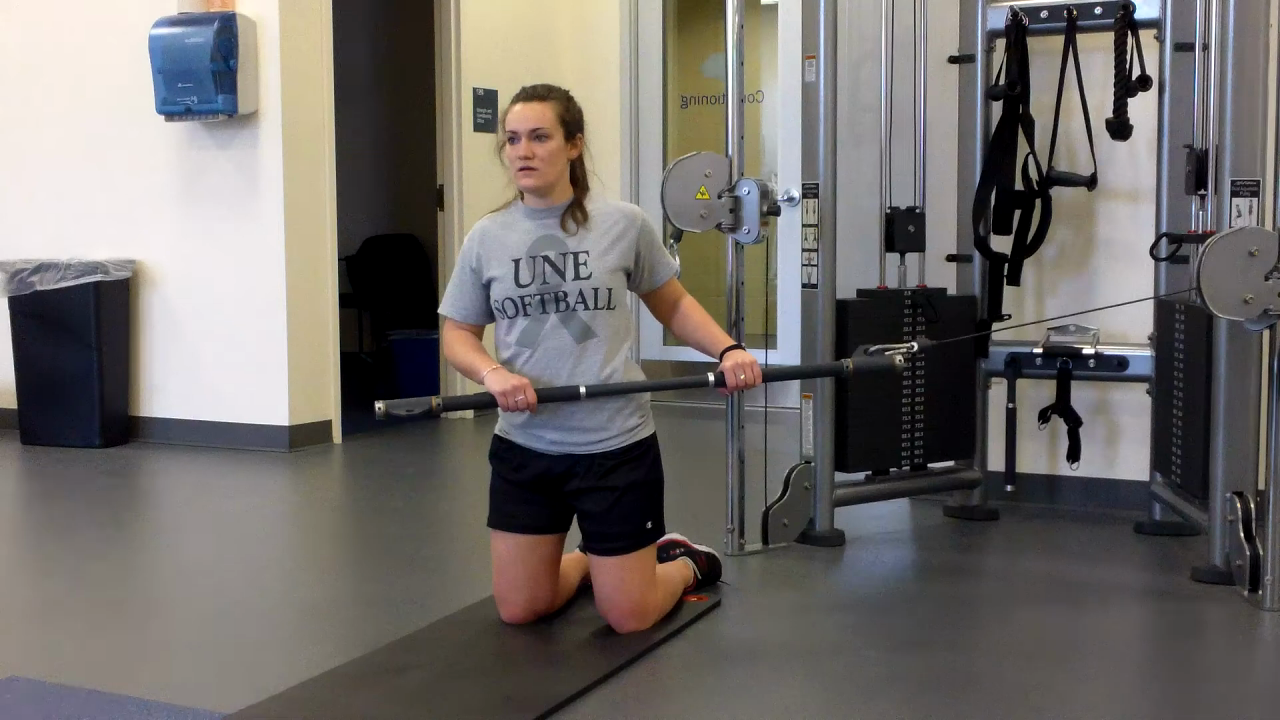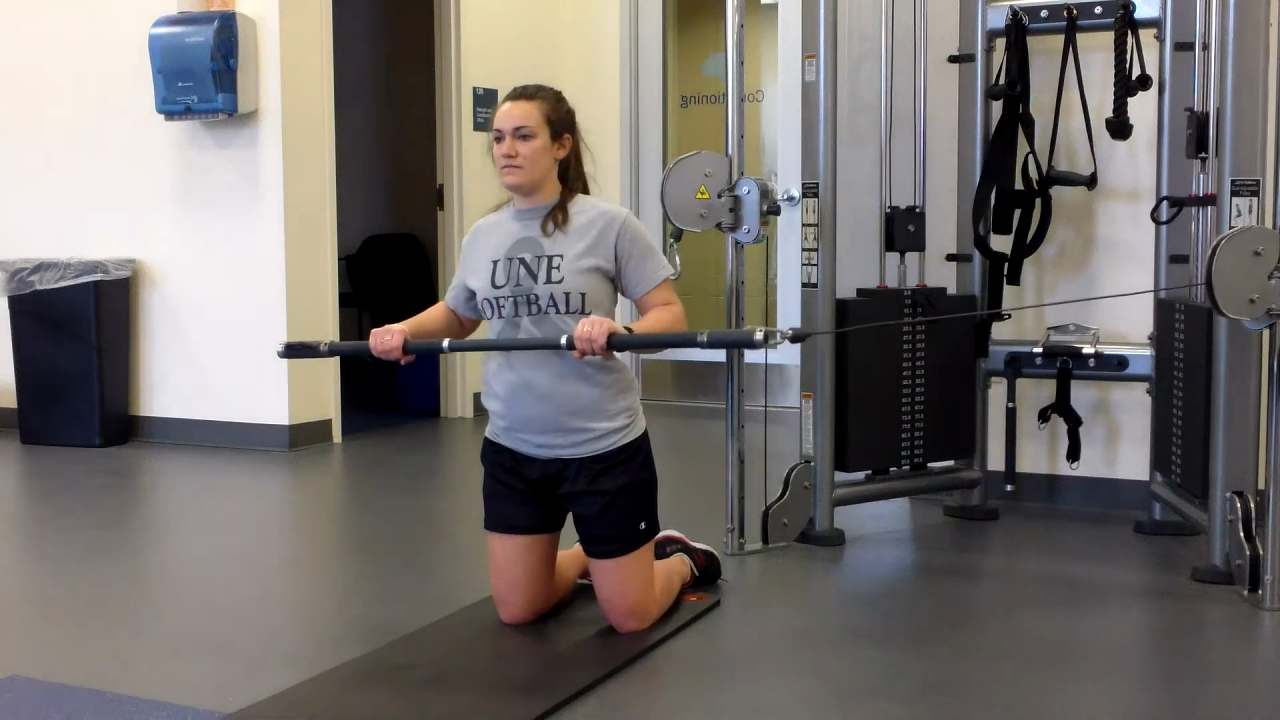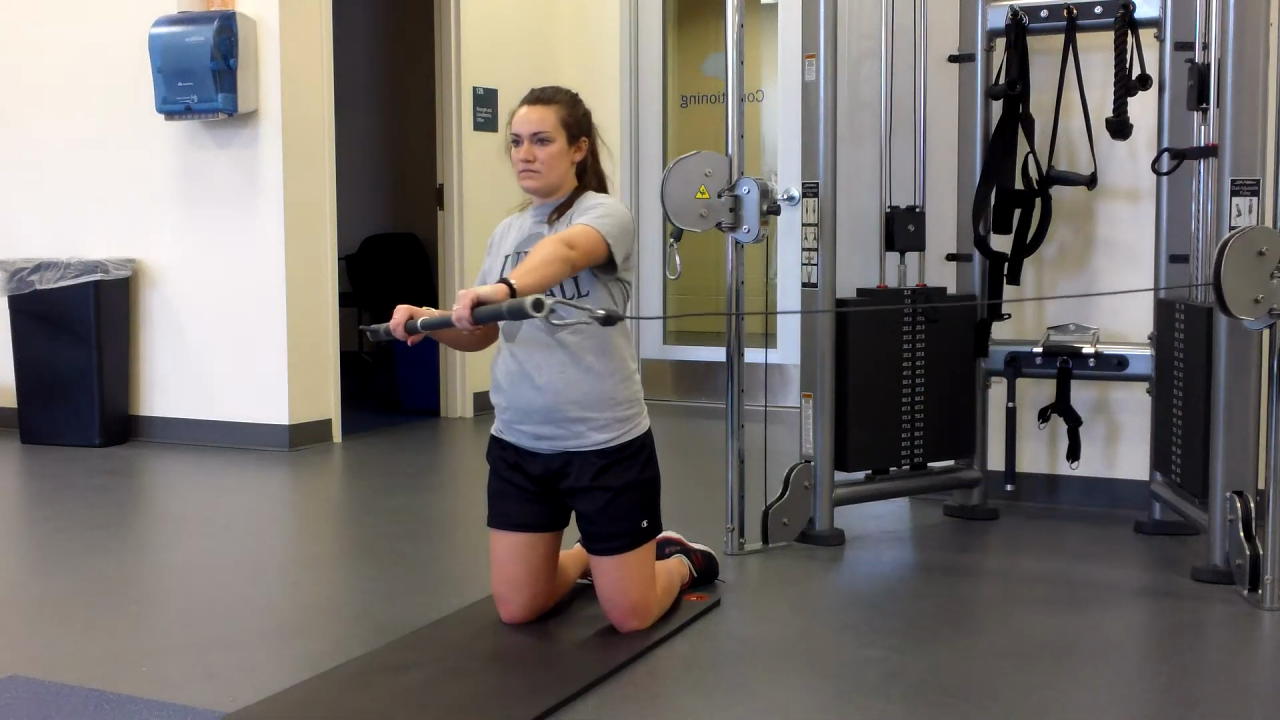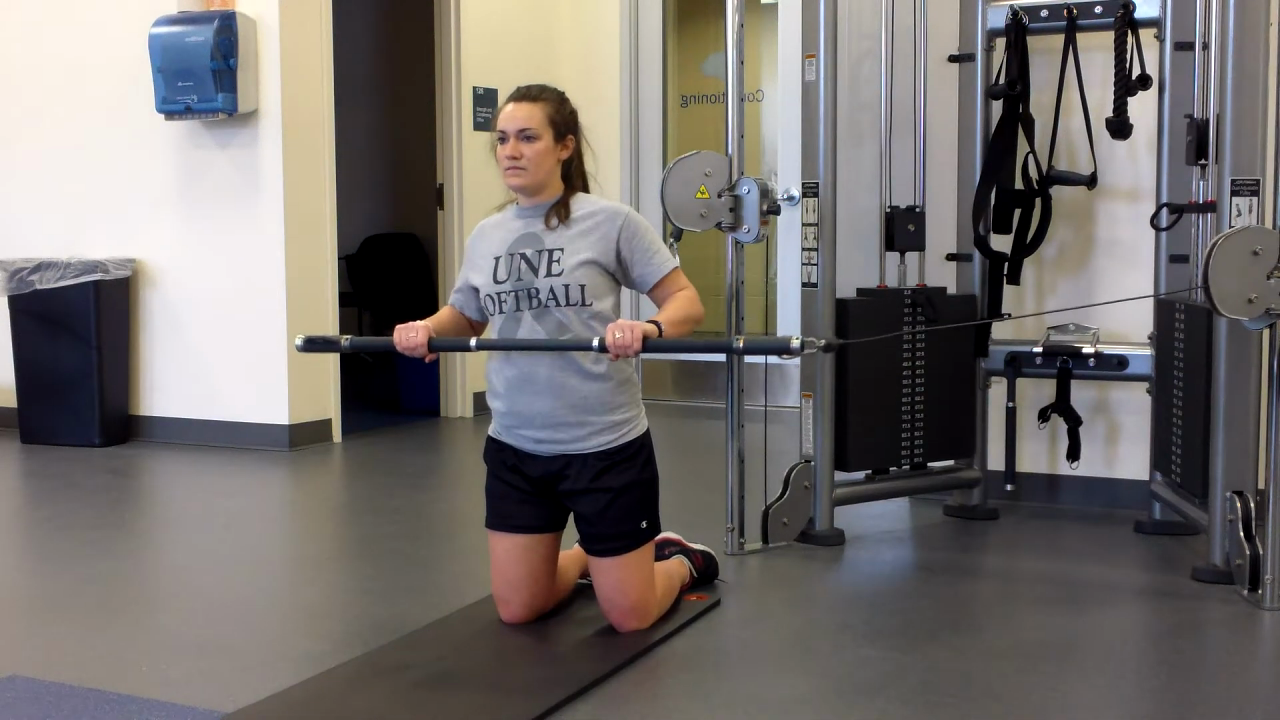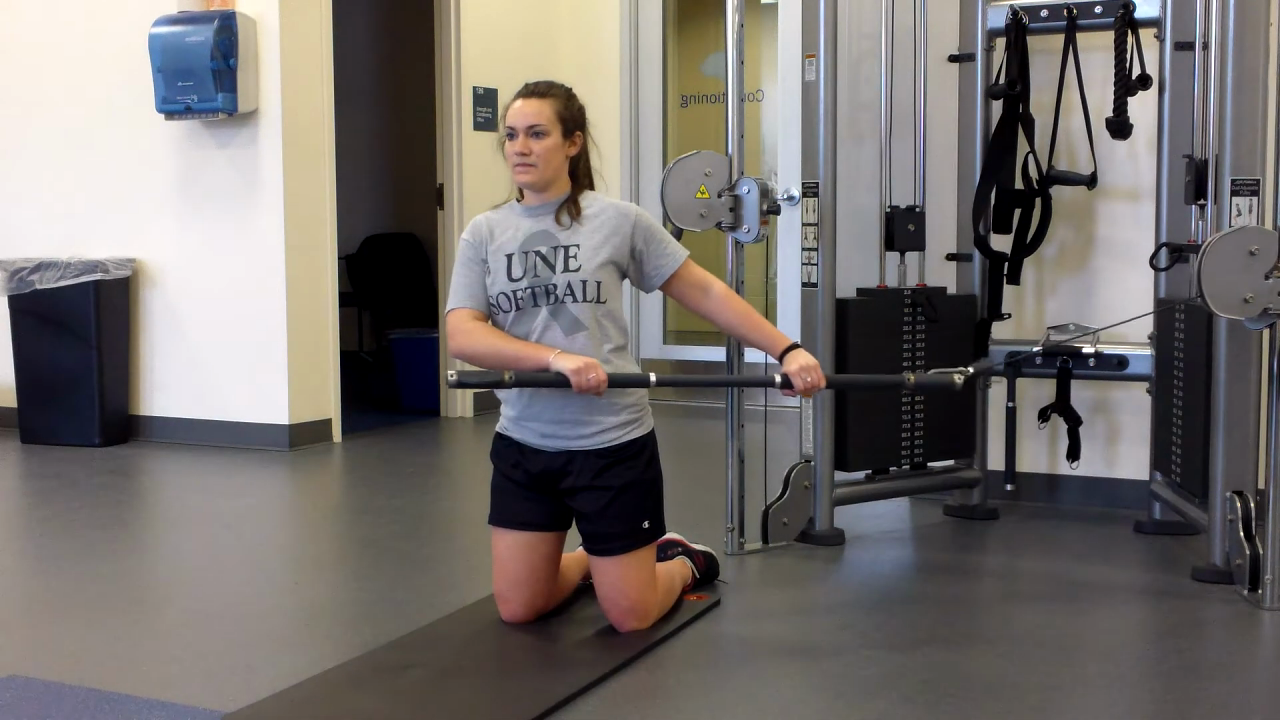
dt=1s
person 1, frame 1
left shoulder: (624, 224)
right shoulder: (486, 238)
left elbow: (672, 304)
right elbow: (458, 334)
left wrist: (728, 350)
right wrist: (492, 373)
left hip: (614, 444)
right hip: (523, 447)
left knee: (629, 616)
right knee: (519, 611)
left ankle: (686, 561)
right ankle: (591, 560)
person 1, frame 2
left shoulder: (609, 226)
right shoulder: (481, 236)
left elbow: (670, 315)
right elbow: (456, 317)
left wrist: (620, 332)
right wrist: (403, 329)
left hip: (602, 446)
right hip: (512, 449)
left knee: (629, 616)
right knee: (516, 612)
left ankle: (680, 559)
right ankle: (586, 558)
person 1, frame 3
left shoulder: (604, 214)
right shoulder: (505, 232)
left elbow: (563, 249)
right elbow: (480, 333)
left wrist: (504, 288)
right wrist: (427, 320)
left hip: (604, 443)
right hip: (518, 444)
left knee: (631, 615)
right knee: (516, 610)
left ankle: (681, 560)
right ankle: (587, 557)
person 1, frame 4
left shoulder: (610, 222)
right shoulder: (485, 235)
left elbow: (686, 302)
right elbow: (464, 319)
left wrist: (649, 330)
right wrist: (426, 329)
left hip: (604, 445)
right hip: (515, 448)
left knee: (630, 615)
right knee: (517, 611)
left ankle: (680, 559)
right ankle: (588, 556)
person 1, frame 5
left shoulder: (618, 221)
right shoulder: (483, 233)
left elbow: (702, 291)
right elbow: (462, 336)
left wrist: (785, 349)
right wrist: (555, 357)
left hip: (611, 442)
right hip: (523, 445)
left knee: (631, 615)
right knee: (517, 610)
left ankle: (684, 562)
right ankle: (589, 559)
